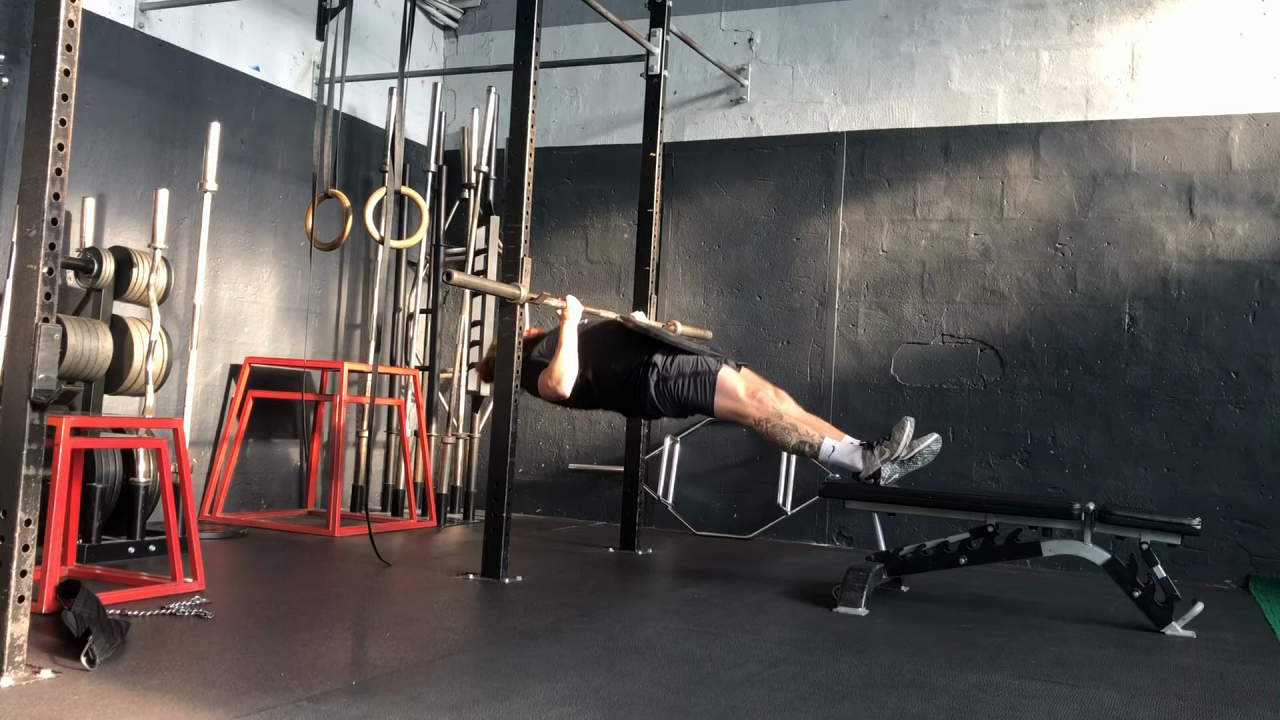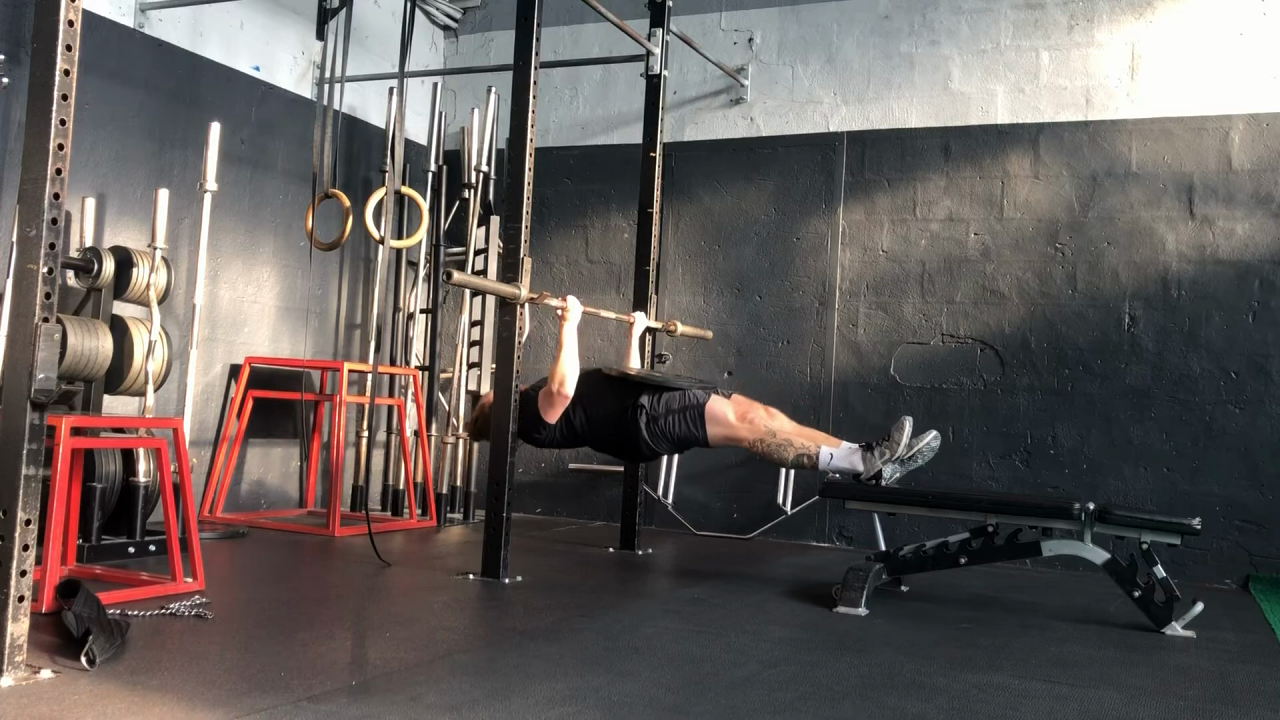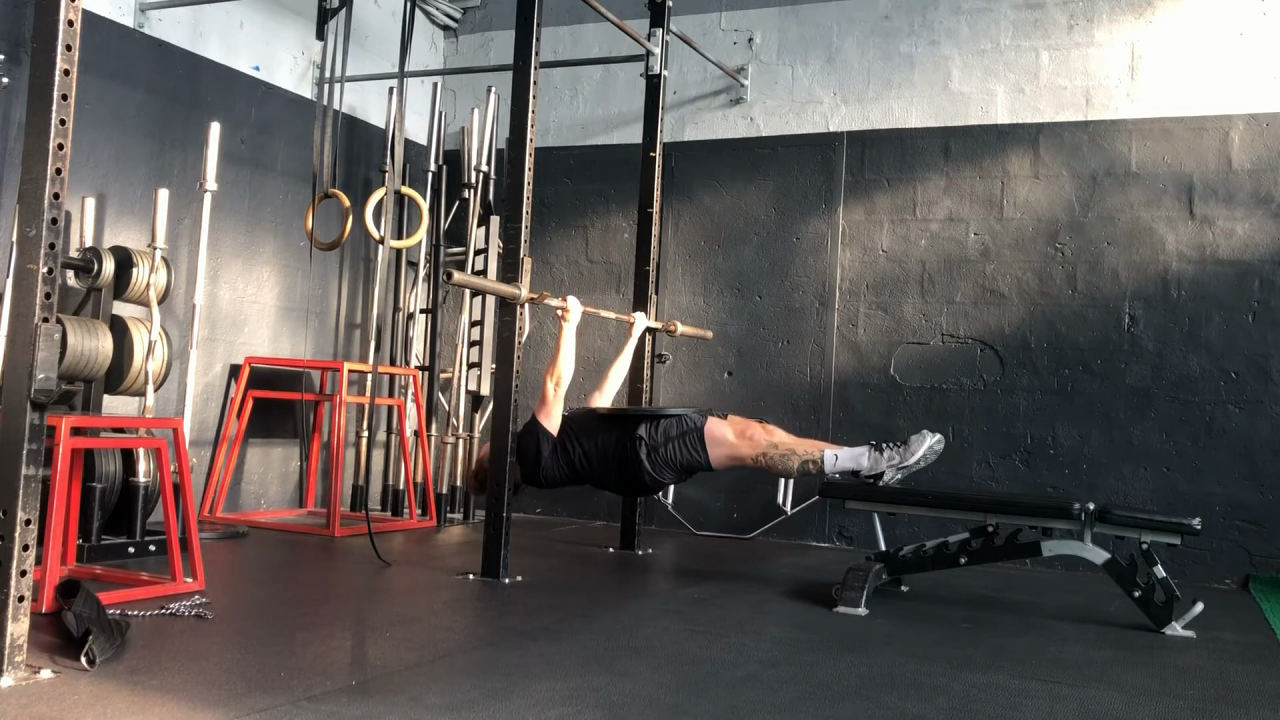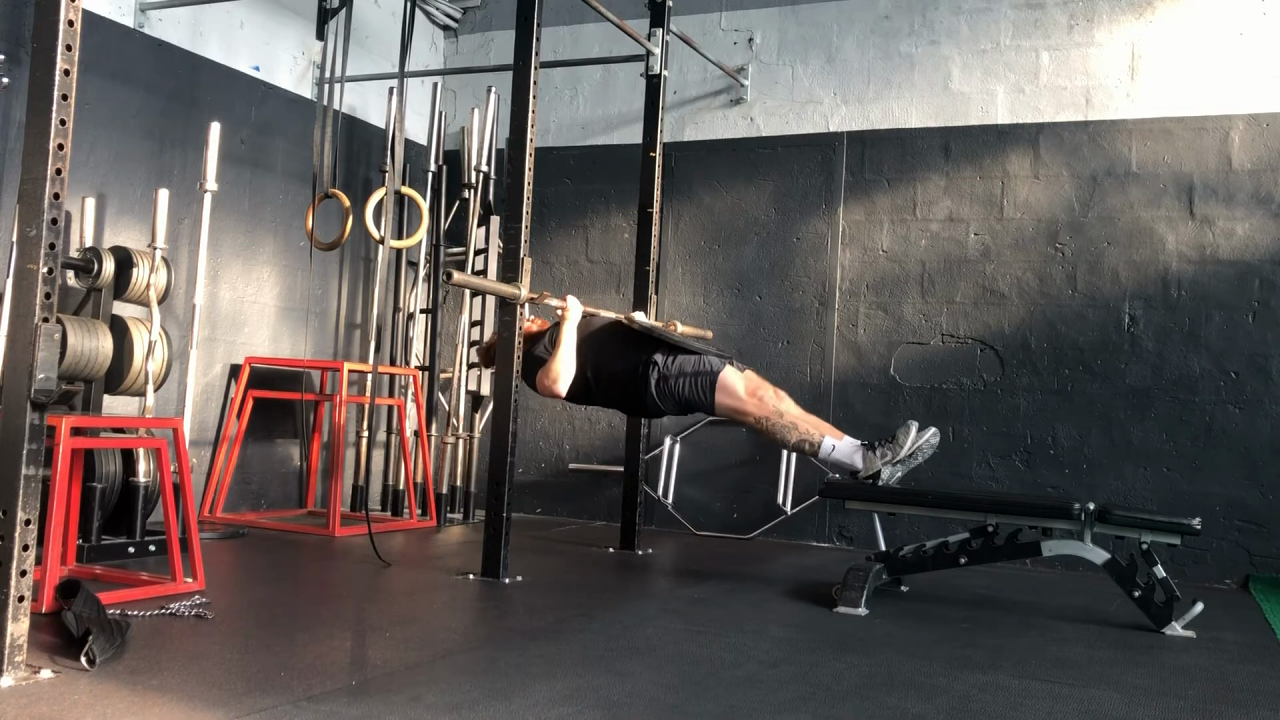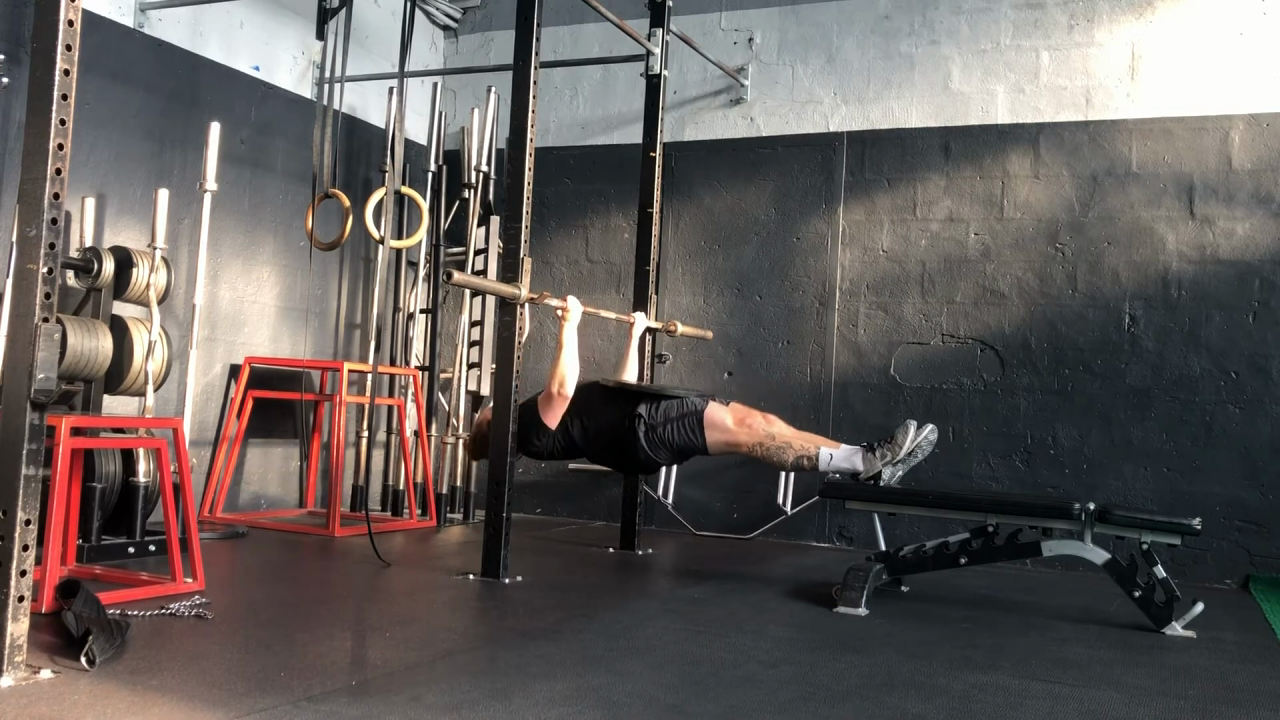
dt=1s
person 1, frame 1
left shoulder: (554, 343)
right shoulder: (535, 366)
right elbow: (562, 385)
left wrist: (638, 328)
right wrist: (568, 323)
left hip: (661, 360)
right hip: (652, 375)
left knee: (769, 397)
right knee: (753, 403)
left ankle: (868, 457)
right ankle: (863, 462)
person 1, frame 2
left shoulder: (538, 401)
right shoulder: (532, 419)
left elbow: (627, 383)
right elbow: (563, 389)
left wrist: (635, 335)
right wrist: (568, 326)
left hip: (645, 405)
right hip: (640, 419)
left knee: (761, 415)
right knee: (745, 424)
left ankle: (869, 460)
right ankle: (865, 464)
person 1, frame 3
left shoulder: (554, 440)
right shoulder: (534, 452)
left elbow: (603, 393)
right elbow: (555, 386)
left wrist: (632, 338)
right wrist: (568, 325)
left hip: (646, 436)
right hip: (643, 450)
left knee: (757, 432)
right knee: (746, 441)
left ankle: (873, 461)
right ankle: (872, 461)
person 1, frame 4
left shoulder: (553, 342)
right shoulder: (534, 357)
right elbow: (558, 384)
left wrist: (636, 327)
right wrist: (569, 322)
left hip: (656, 359)
right hip: (651, 374)
left knee: (763, 393)
right knee: (755, 398)
left ankle: (866, 458)
right ankle: (863, 459)
person 1, frame 5
left shoulder: (541, 420)
right shoulder: (530, 429)
left elbow: (623, 390)
right elbow: (562, 389)
left wrist: (635, 336)
right wrist: (569, 326)
left hip: (642, 417)
right hip: (639, 431)
left knee: (752, 419)
right knee: (741, 427)
left ankle: (867, 459)
right ankle: (865, 463)
